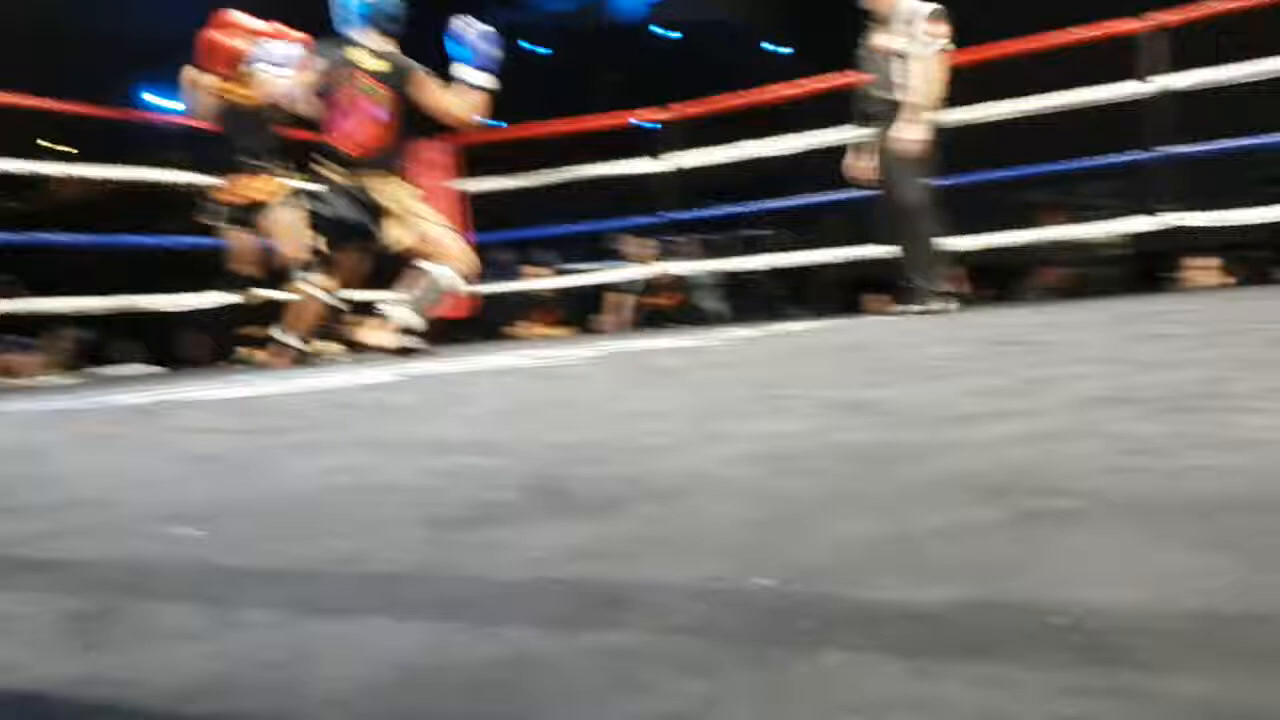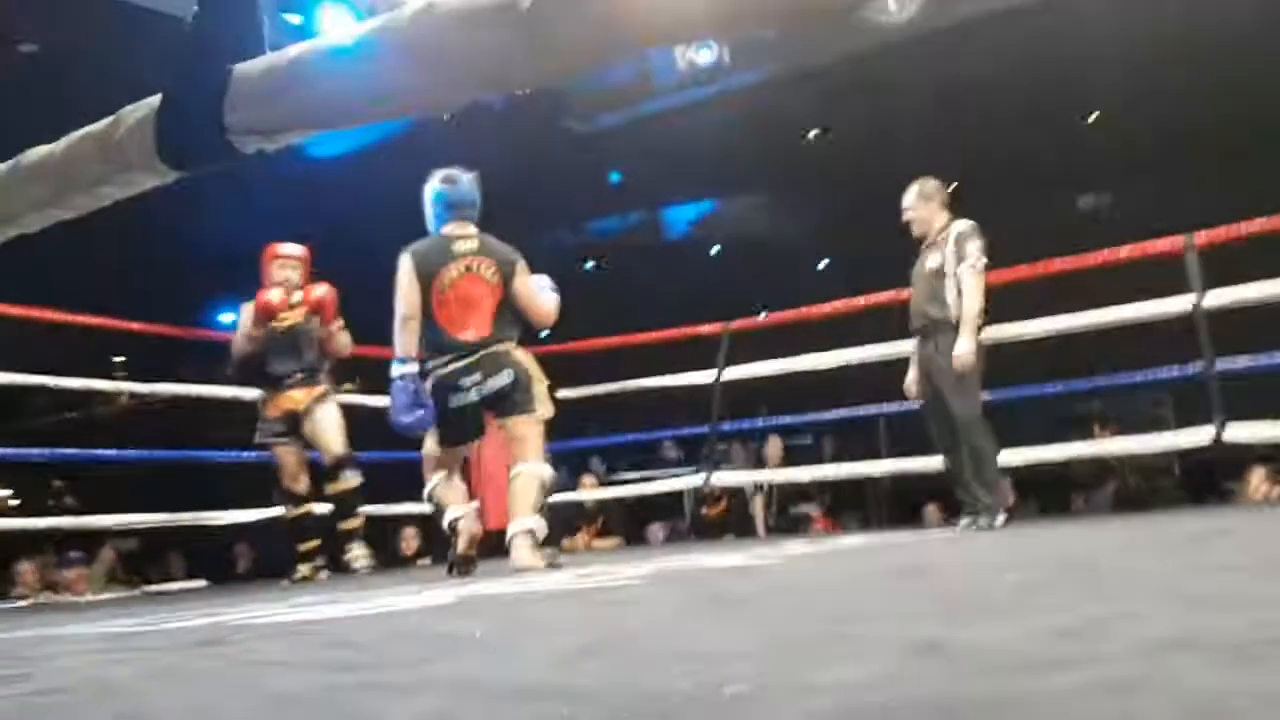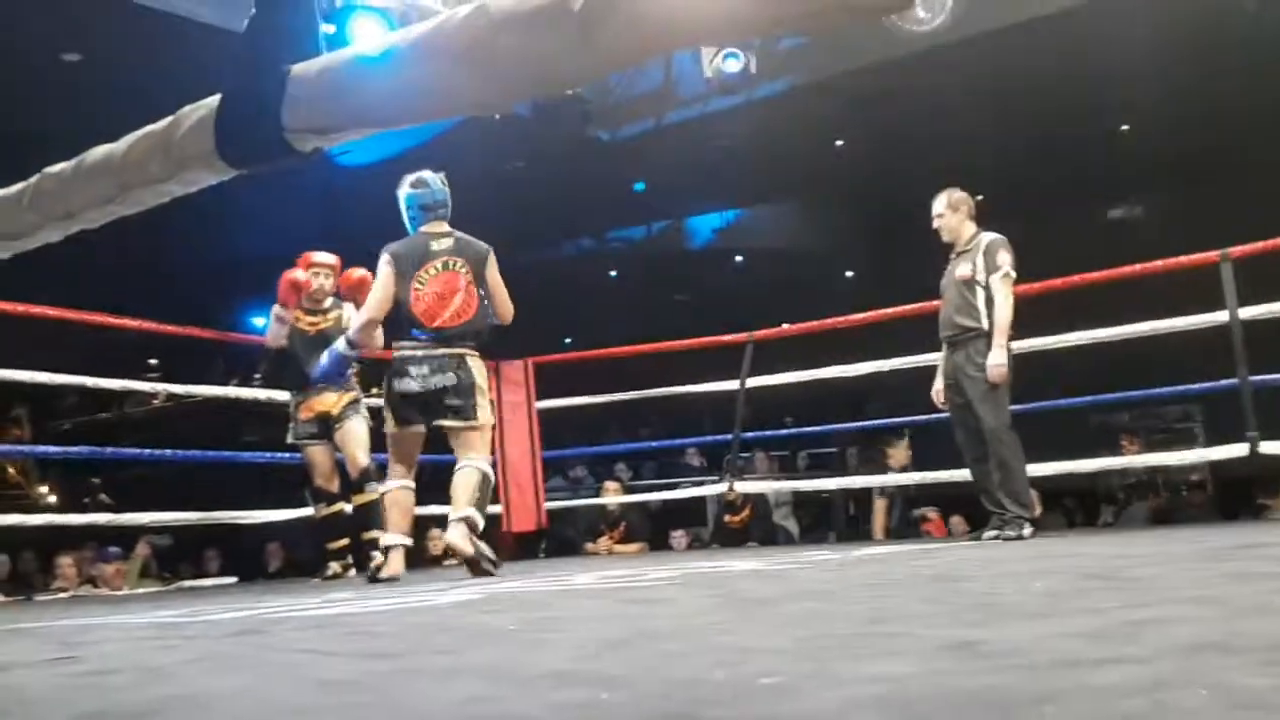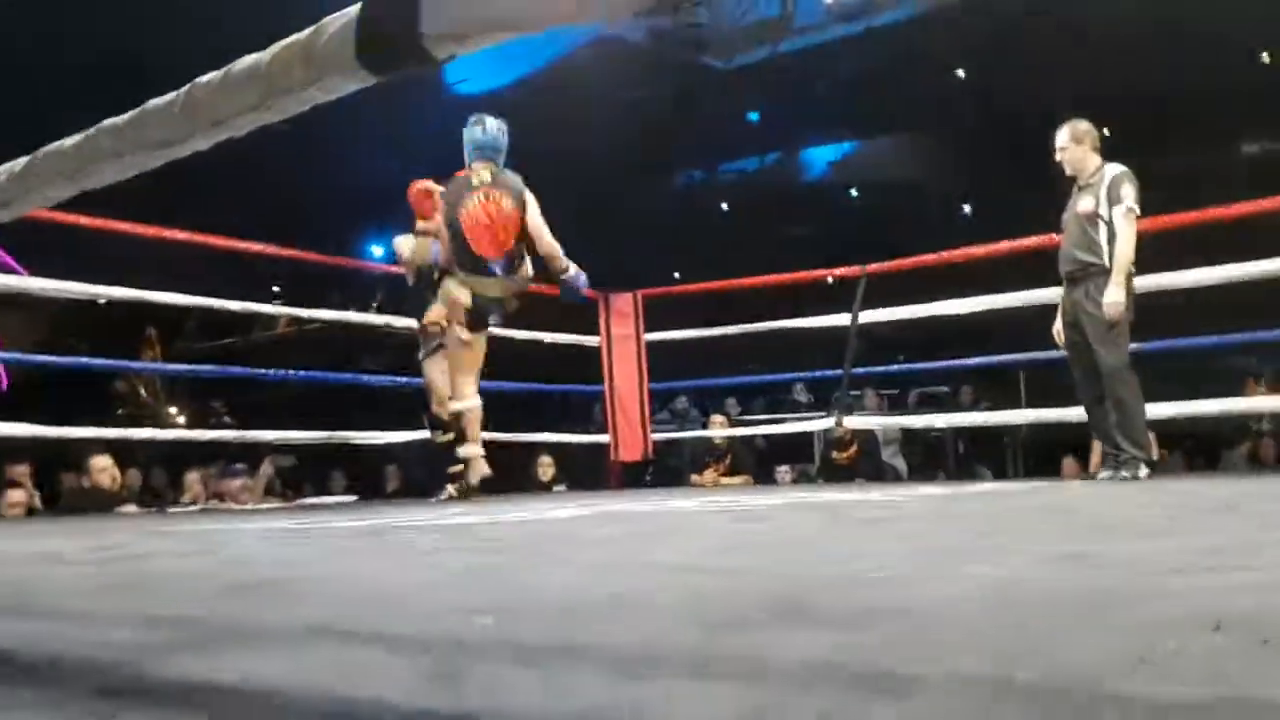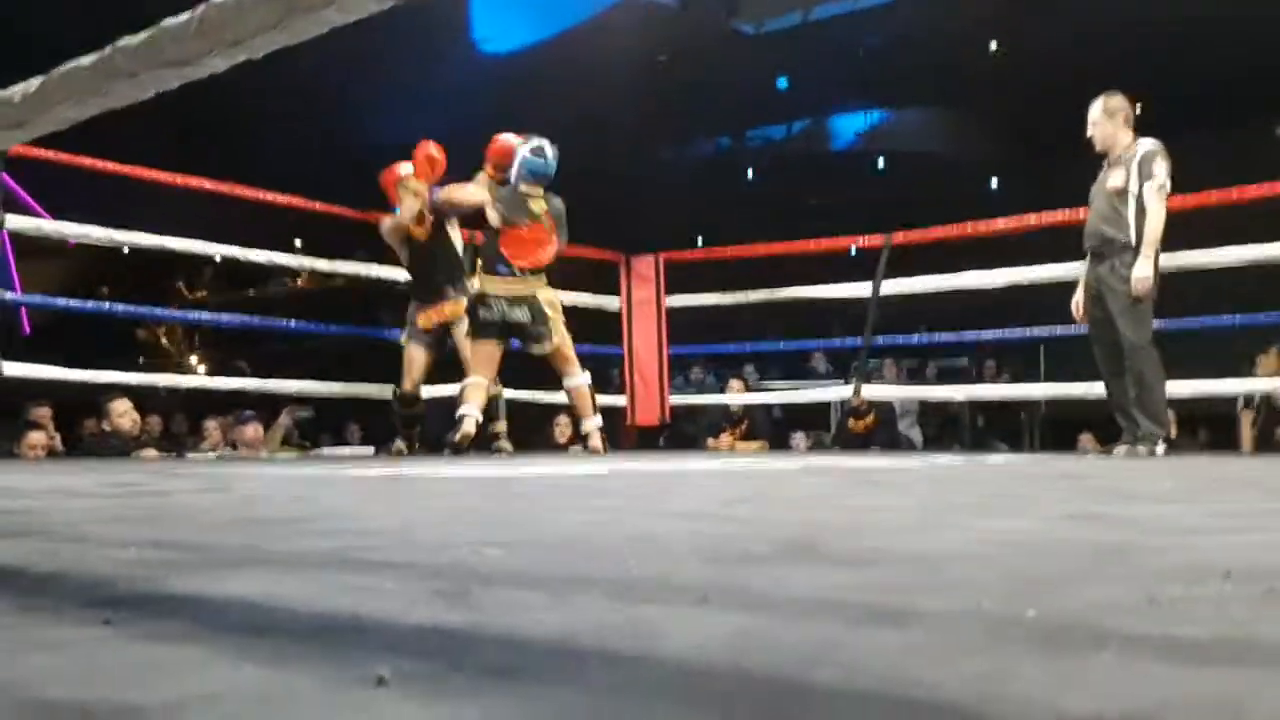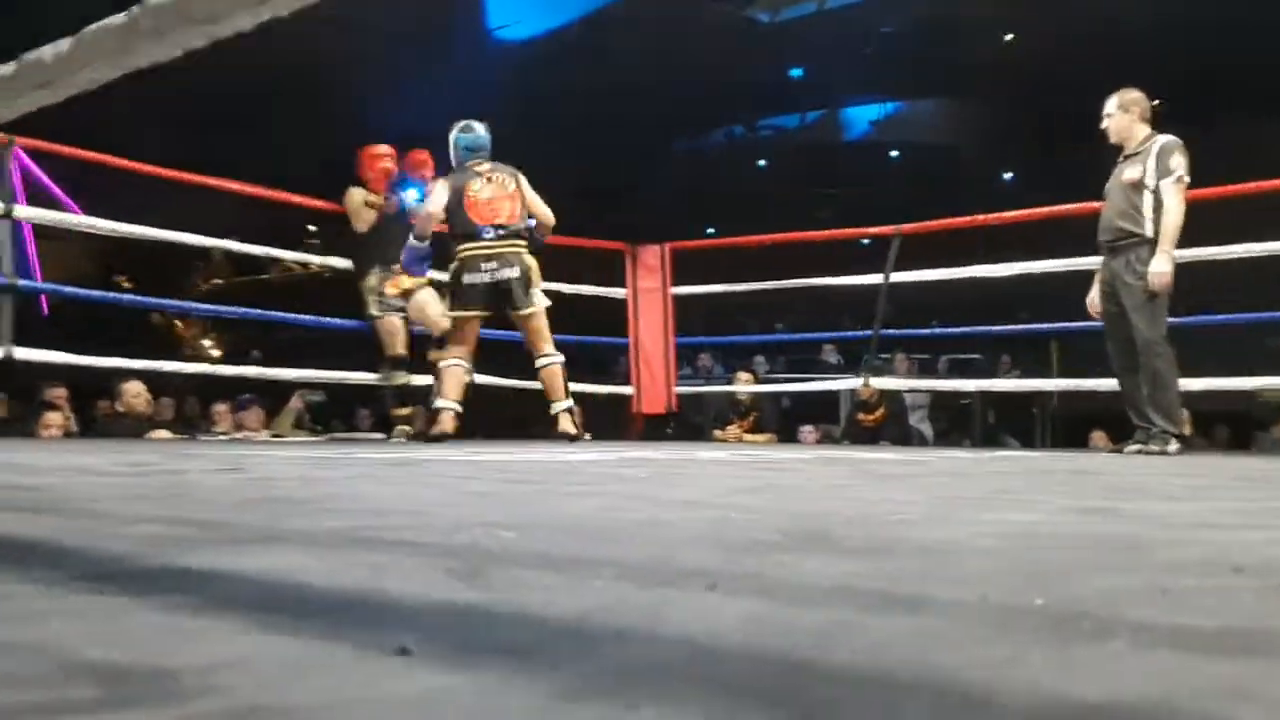
dt=0.5s
person 1, frame 1
left shoulder: (326, 60)
right shoulder: (405, 71)
left elbow: (300, 102)
right elbow: (462, 114)
right wrist: (477, 69)
left hip: (337, 189)
right hip: (379, 192)
left knee: (342, 272)
right knee: (456, 260)
left ankle: (285, 349)
right ankle: (393, 323)
person 1, frame 2
left shoulder: (415, 256)
right shoulder: (505, 255)
left elbow: (407, 319)
right elbow: (543, 316)
left wrist: (404, 379)
right wrist: (546, 292)
left hip: (450, 379)
right hip: (504, 365)
left knee: (440, 468)
right knee: (529, 457)
left ankle: (461, 523)
right ankle: (525, 540)
person 1, frame 3
left shoulder: (396, 254)
right shoulder: (479, 252)
left elbow: (372, 314)
right elbow: (504, 315)
left wrist: (339, 353)
left hip: (407, 367)
right hip: (455, 366)
left knee: (403, 465)
right knee: (474, 457)
left ankle: (395, 554)
right ankle: (462, 529)
person 1, frame 4
left shoulder: (450, 194)
right shoulder: (518, 187)
left elbow: (440, 250)
right elbow: (542, 238)
left wrist: (434, 251)
right wrist: (570, 272)
left hip: (468, 293)
right hip: (510, 283)
left knee: (464, 381)
left ankle: (475, 461)
person 1, frame 5
left shoulder: (497, 197)
right shoulder: (557, 208)
left hip: (492, 298)
right hip: (532, 300)
left knee: (479, 372)
right knee: (569, 367)
left ankle: (468, 422)
right ankle: (593, 434)
person 1, frame 6
left shoulder: (449, 182)
right shoulder: (512, 175)
left elbow: (432, 212)
right elbow: (546, 220)
left wrist: (417, 238)
right wrist: (532, 231)
left hip: (473, 264)
right hip: (515, 262)
left knee: (459, 348)
right knee: (542, 344)
left ankle: (446, 416)
right ankle: (565, 418)
person 2, frame 1
right shoulder: (877, 31)
left elbow: (933, 69)
left wrist: (914, 119)
right wrist: (865, 147)
left hip: (907, 129)
right hip: (884, 130)
left knee: (911, 203)
right knee: (898, 208)
left ankle: (933, 290)
right ankle: (920, 290)
person 2, frame 2
left shoulder: (962, 233)
right shoulder: (927, 250)
left elbow: (973, 285)
left wrist: (966, 337)
right wrist: (915, 362)
left hip: (954, 344)
right hip: (929, 345)
left knee: (967, 419)
right knee: (942, 429)
left ankle: (991, 505)
right ankle: (971, 505)
person 2, frame 3
left shoulder: (991, 244)
right shoulder: (954, 260)
left elbow: (1003, 297)
left wrist: (998, 347)
right wrist: (941, 370)
left hip: (982, 351)
right hip: (956, 355)
left knee: (997, 429)
right knee: (971, 440)
left ankle: (1019, 516)
right ankle: (998, 516)
person 2, frame 4
left shoulder: (1116, 177)
right shoulder: (1078, 192)
left elbow: (1126, 232)
left wrist: (1117, 285)
right wrist: (1062, 308)
left hip: (1102, 287)
right hip: (1075, 292)
left knee: (1114, 369)
right knee: (1087, 379)
left ankle: (1135, 458)
right ankle: (1113, 457)
person 2, frame 5
left shoulder: (1147, 153)
right shoulder: (1106, 169)
left elbow: (1156, 207)
left wrist: (1145, 260)
right wrist: (1083, 283)
left hip: (1127, 263)
right hip: (1099, 268)
left knee: (1137, 345)
right knee: (1108, 354)
left ankle: (1153, 434)
right ankle: (1131, 431)
person 2, frame 6
left shoulder: (1165, 147)
right shoulder: (1122, 164)
left elbow: (1174, 202)
left wrist: (1163, 254)
right wrist: (1099, 279)
left hip: (1142, 257)
right hip: (1114, 263)
left knee: (1151, 341)
right knee: (1121, 350)
left ankle: (1166, 431)
right ankle: (1144, 429)
person 3, frame 1
left shoulder: (266, 75)
right shoulder: (201, 75)
right elbow: (201, 112)
right wrist: (218, 65)
left hip: (269, 179)
right hip: (232, 187)
left knee: (294, 258)
right knee: (243, 269)
person 3, frame 2
left shoulder: (314, 306)
right shoulder: (252, 311)
left elbow: (343, 351)
right elbow: (239, 354)
left wrist: (331, 320)
right wrist: (257, 325)
left hip: (314, 391)
right hip: (276, 401)
left knee: (338, 456)
right knee: (293, 482)
left ankle: (353, 542)
right ankle: (309, 560)
person 3, frame 3
left shoulder: (346, 309)
right shoulder: (285, 310)
left elbow: (372, 344)
right elbow: (273, 343)
right wrist: (285, 308)
left hip: (344, 397)
right hip: (307, 406)
left knee: (361, 466)
right knee: (323, 481)
left ankle: (375, 550)
right ankle: (340, 559)
person 3, frame 4
right shoulder: (405, 241)
right elbow: (414, 258)
right wrist: (424, 222)
right hip: (431, 328)
right knee: (439, 402)
right ankle: (454, 478)
person 3, frame 5
left shoulder: (444, 205)
right shoulder: (390, 224)
right elbow: (403, 224)
right wrist: (421, 181)
left hip: (461, 301)
right hip: (424, 311)
right knee: (409, 387)
left ankle: (499, 433)
right ankle: (407, 438)
person 3, frame 6
left shoulder: (403, 199)
right shoulder: (357, 194)
right elbow: (361, 225)
left wrist: (428, 183)
right wrist: (377, 192)
left hip: (412, 278)
right hip: (381, 280)
left knee: (443, 327)
right knee: (398, 352)
right ankle: (401, 424)
